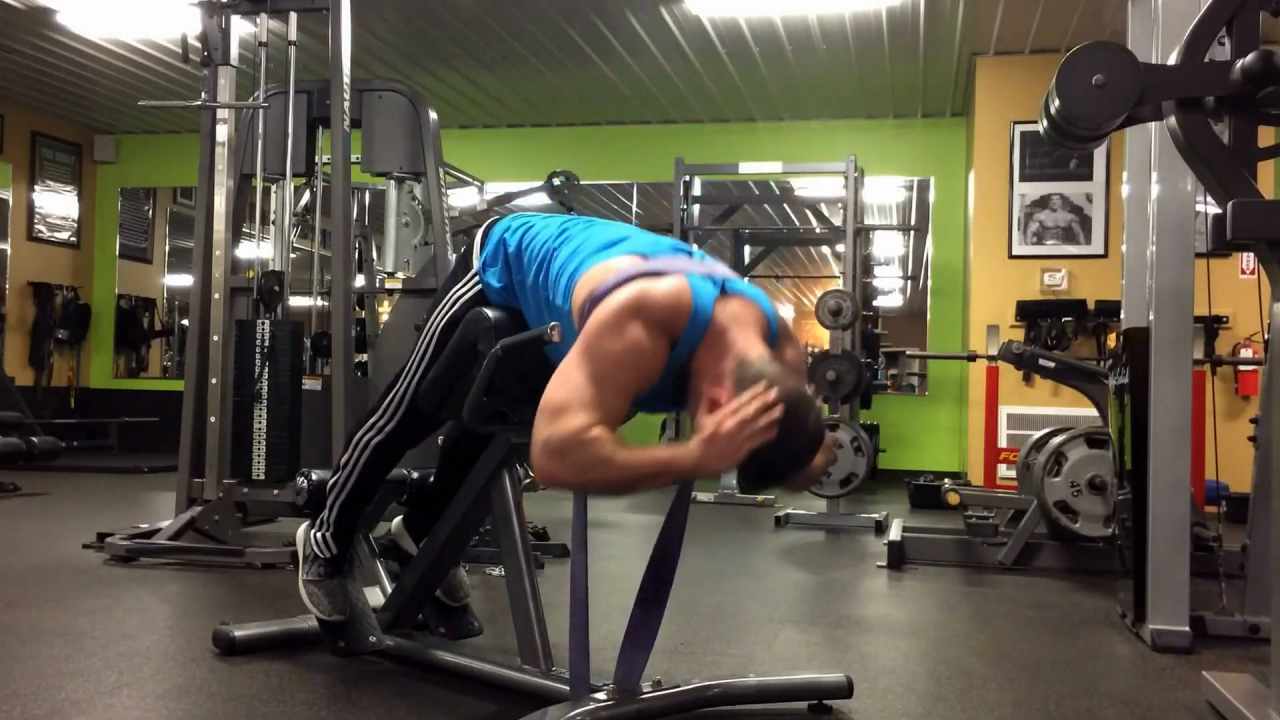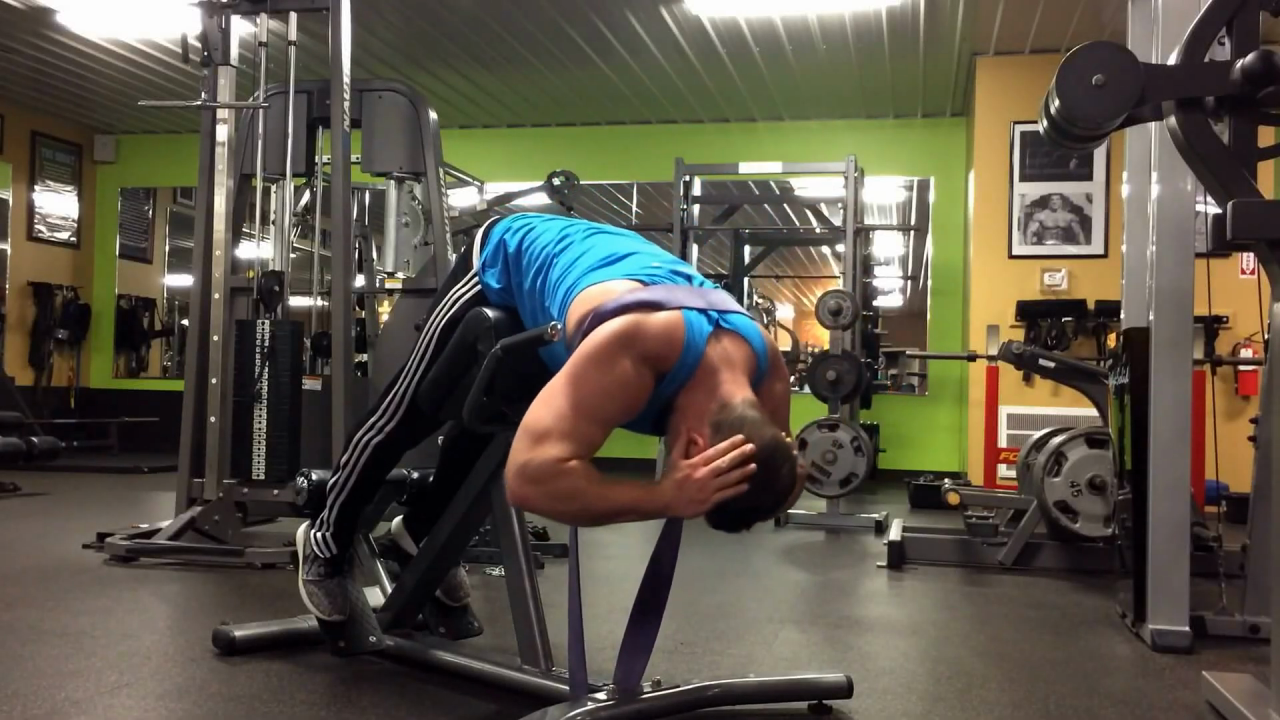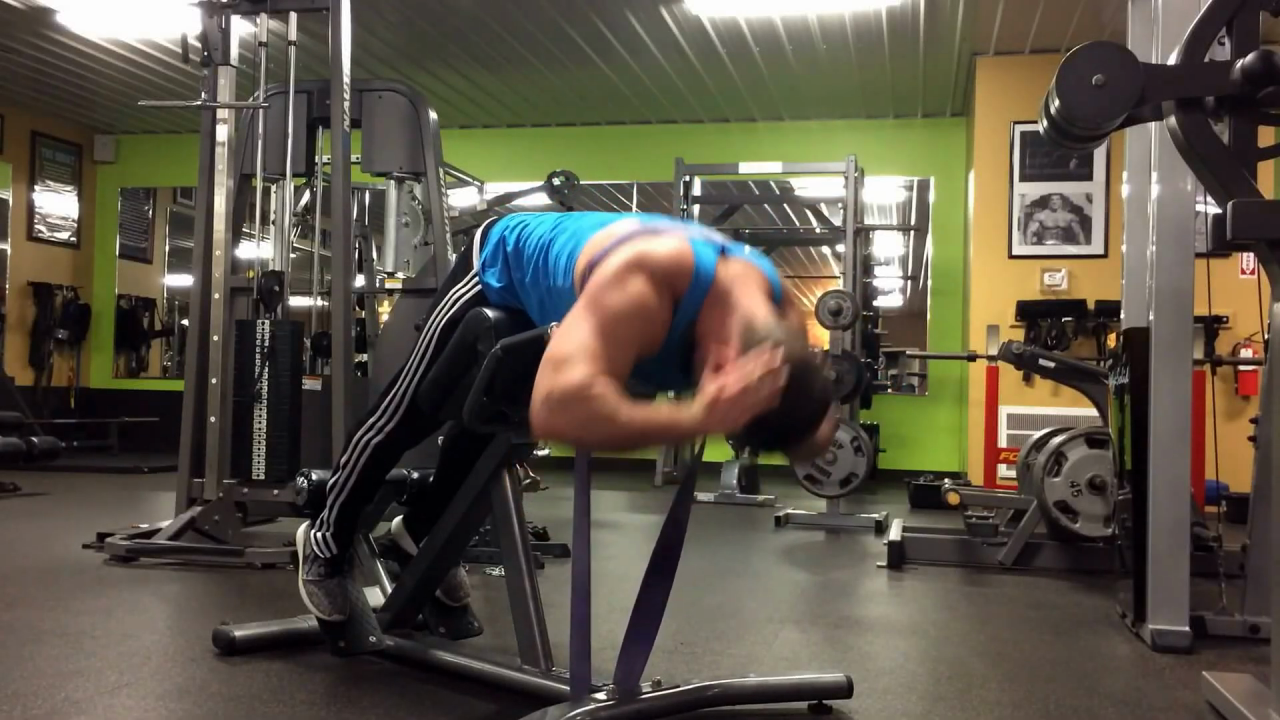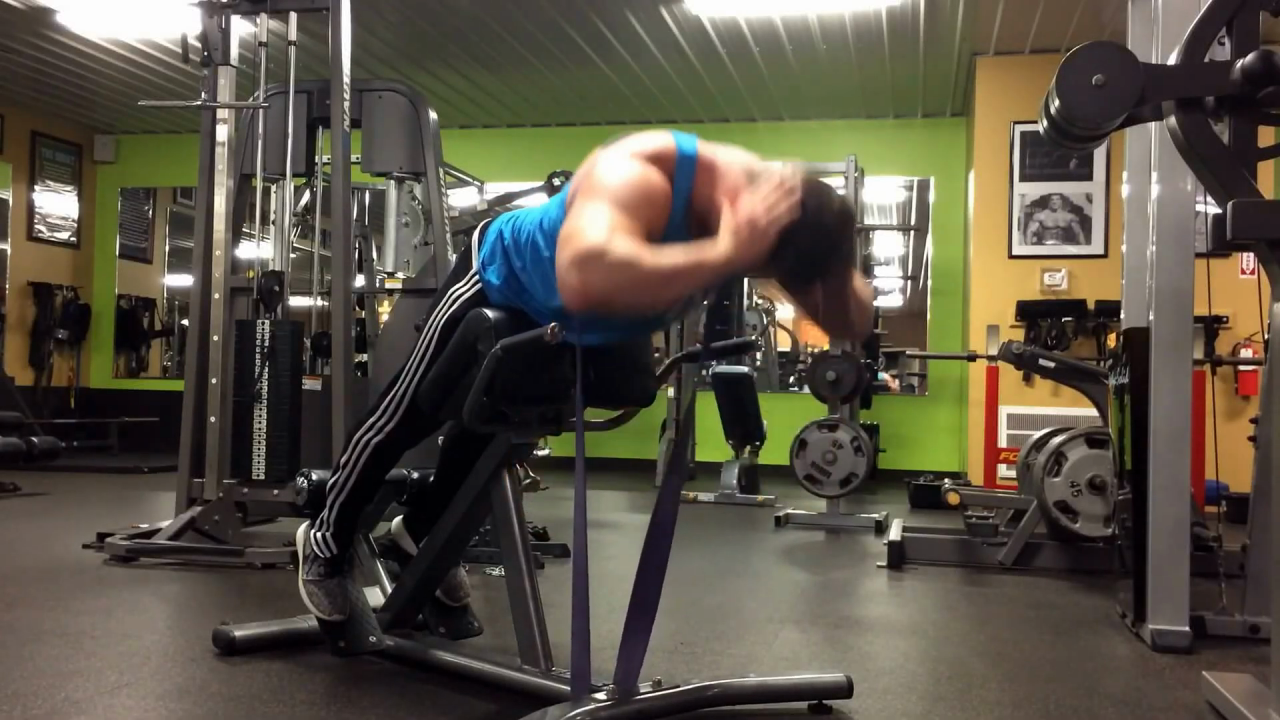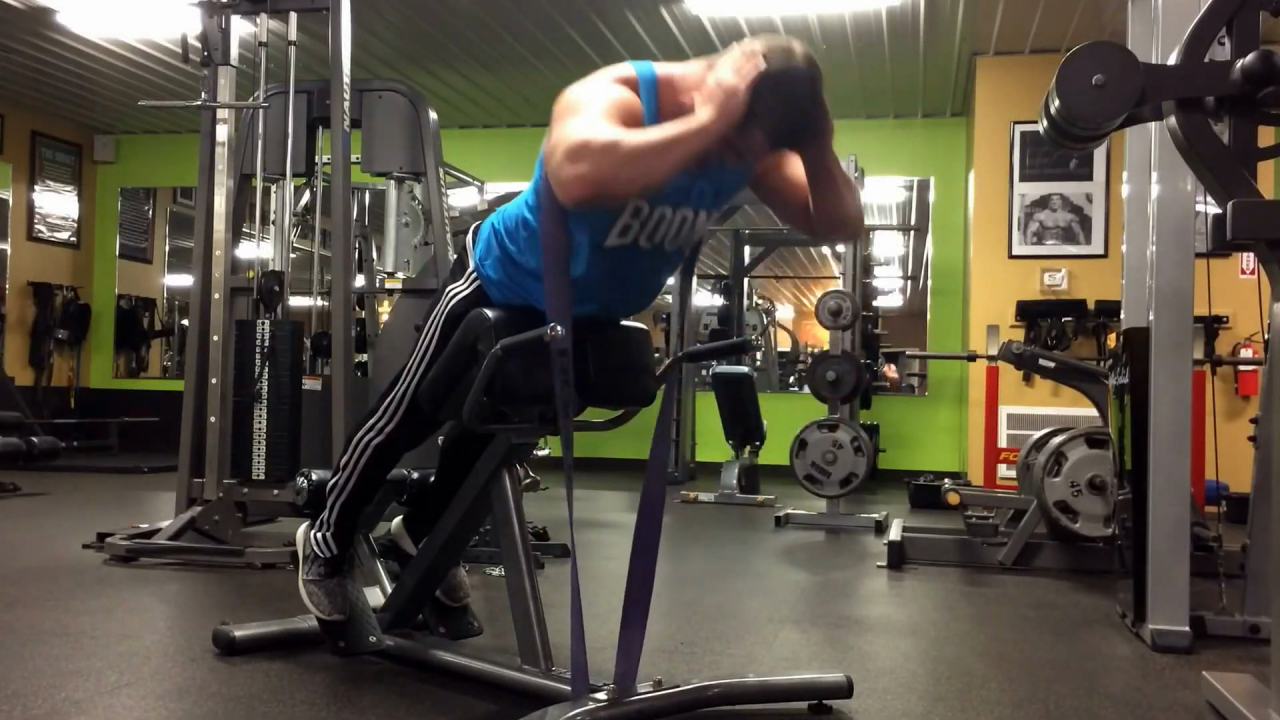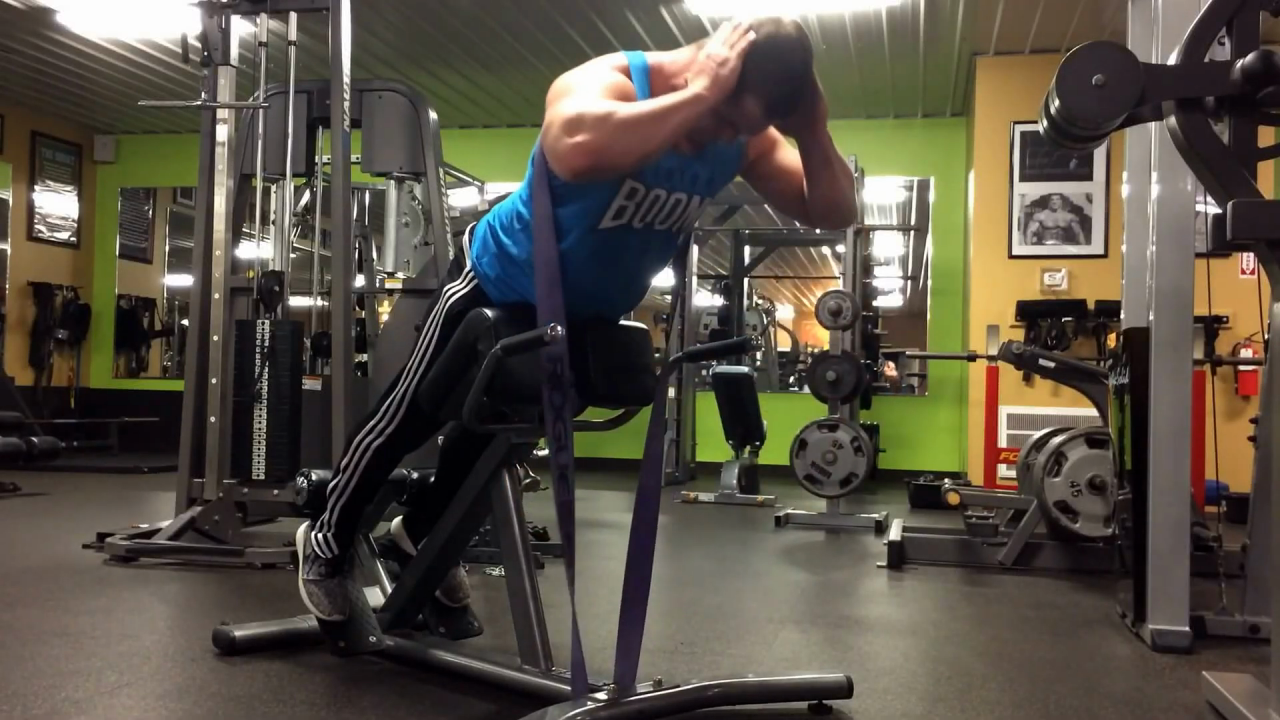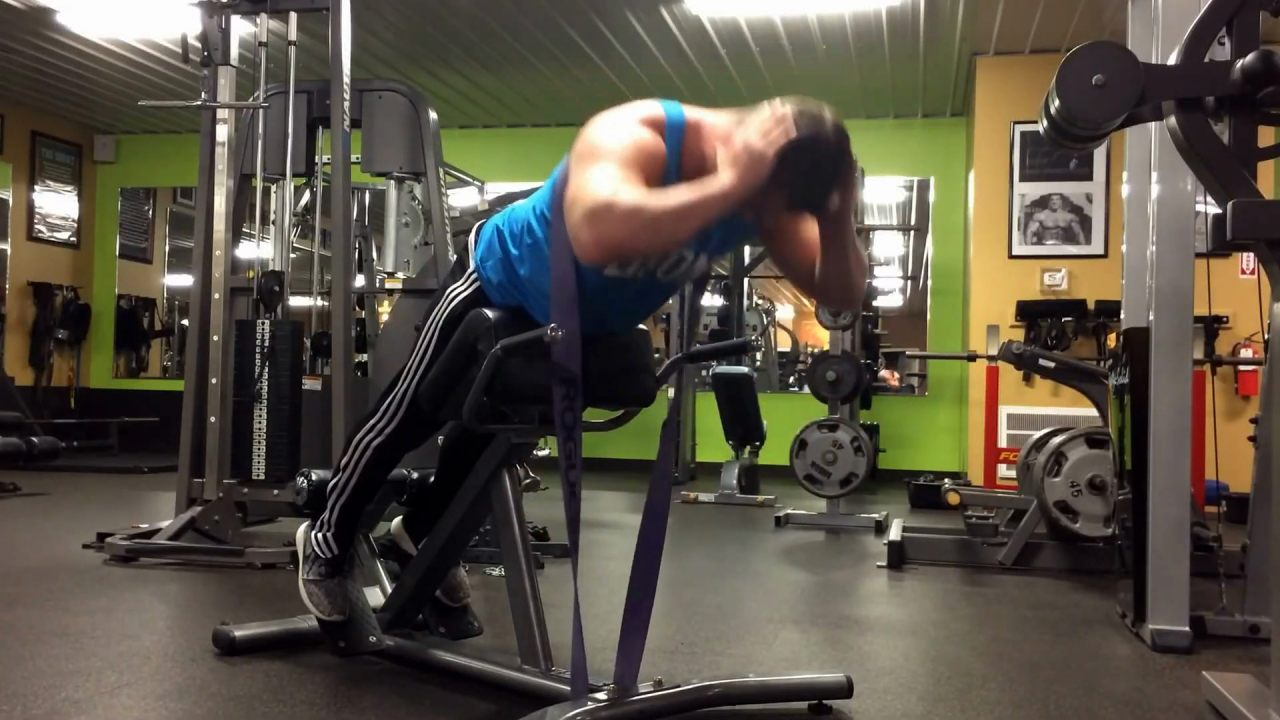
dt=0.2s
person 1, frame 1
left shoulder: (774, 342)
right shoulder: (642, 318)
left elbow: (787, 440)
right elbow: (557, 451)
left wrist: (806, 460)
right wrist: (697, 456)
left hip: (569, 267)
right hip: (506, 267)
right knee: (411, 417)
left ankle: (421, 530)
right ankle: (325, 543)
person 1, frame 2
left shoulder: (764, 375)
right shoulder: (633, 344)
left elbow: (770, 472)
right elbow: (528, 477)
left wrist: (781, 489)
right wrist: (668, 498)
right hip: (506, 269)
right knee: (409, 418)
left ankle: (423, 530)
right ankle: (326, 544)
person 1, frame 3
left shoulder: (776, 313)
right shoulder: (646, 280)
left elbow: (807, 406)
right elbow: (555, 413)
left wrist: (809, 437)
right wrist: (698, 417)
left hip: (562, 304)
right hip: (506, 276)
right knee: (412, 417)
left ankle: (423, 531)
right ankle: (326, 543)
person 1, frame 4
left shoulder: (769, 208)
right shoulder: (642, 173)
left elbow: (851, 322)
right elbow: (585, 277)
left wrist: (843, 291)
right wrist: (726, 256)
right hip: (506, 283)
right knee: (408, 420)
left ankle: (422, 530)
right ankle: (327, 543)
person 1, frame 5
left shoulder: (750, 147)
right shoulder: (612, 97)
left elbow: (839, 226)
right elbow: (579, 175)
left wrist: (819, 152)
right wrist: (705, 123)
left hip: (593, 319)
right hip: (502, 284)
right knee: (408, 421)
left ankle: (424, 533)
right ankle: (327, 545)
person 1, frame 6
left shoulder: (743, 134)
right shoulder: (607, 83)
left elbow: (833, 212)
right elbow: (574, 151)
left wrist: (811, 130)
right wrist: (698, 97)
left hip: (586, 315)
right hip: (497, 283)
right knee: (408, 421)
left ankle: (425, 532)
right ankle: (326, 546)
person 1, frame 7
left shoulder: (760, 191)
right shoulder: (635, 139)
left elbow: (838, 292)
right elbow: (597, 234)
left wrist: (840, 221)
right wrist: (728, 184)
left hip: (573, 327)
right hip: (501, 279)
right knee: (408, 418)
left ankle: (426, 531)
right ankle: (326, 545)
